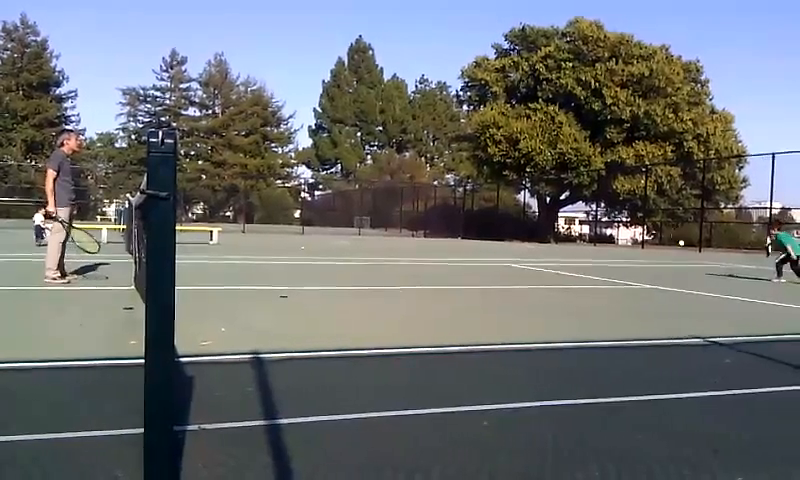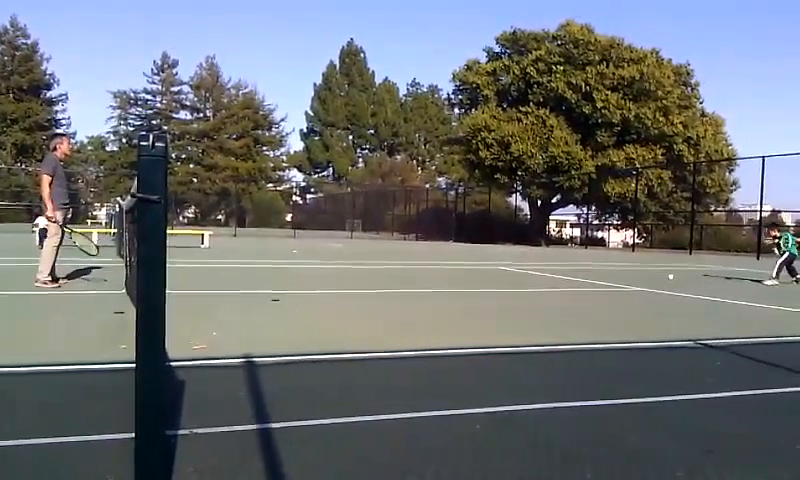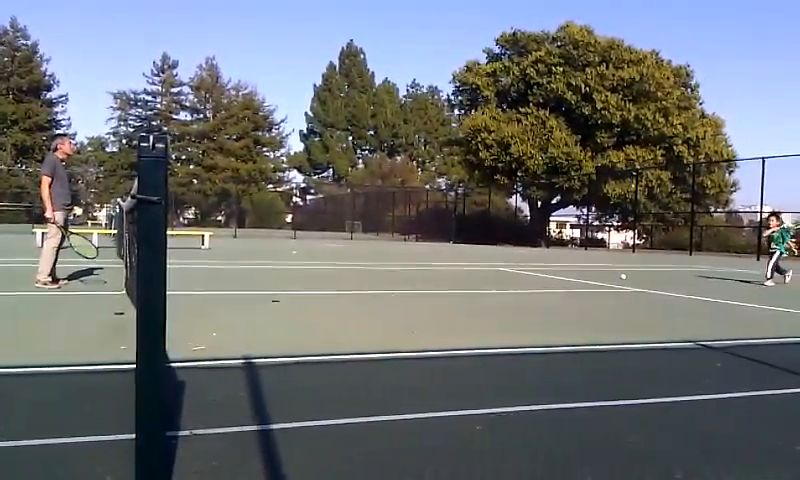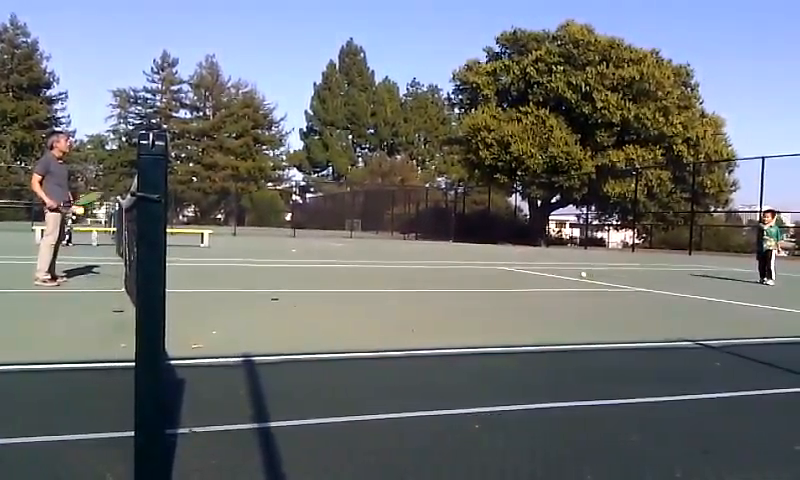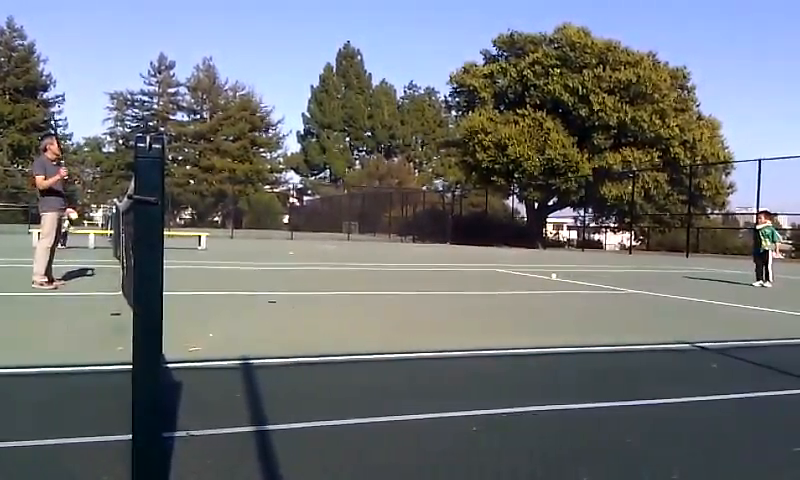
dt=0.7s
person 1, frame 1
left shoulder: (66, 158)
right shoulder: (58, 155)
right elbow: (49, 180)
right wrist: (51, 203)
left hip: (68, 205)
right hip: (60, 205)
left knee: (64, 239)
right knee: (57, 238)
left ankle: (60, 271)
right ankle: (51, 274)
person 1, frame 2
left shoulder: (58, 162)
right shoulder: (51, 160)
right elbow: (44, 185)
right wrist: (49, 208)
left hip: (62, 209)
right hip: (55, 209)
left knee: (56, 243)
right knee: (52, 242)
left ankle: (51, 275)
right ankle: (42, 278)
person 1, frame 3
left shoulder: (61, 163)
right shoulder: (51, 161)
right elbow: (44, 186)
left wrist: (70, 207)
right wrist: (49, 209)
left hip: (63, 210)
right hip: (56, 210)
left knee: (57, 244)
right knee: (52, 242)
left ankle: (51, 276)
right ankle: (42, 278)
person 1, frame 4
left shoulder: (63, 163)
right shoulder: (46, 160)
right elbow: (34, 183)
left wrist: (72, 203)
right wrist: (46, 199)
left hip: (63, 207)
right hip: (53, 207)
left knee: (57, 241)
right knee: (49, 239)
left ankle: (50, 273)
right ankle: (41, 275)
person 1, frame 5
left shoulder: (57, 164)
right shoulder: (40, 162)
right elbow: (41, 184)
left wrist: (66, 206)
right wrist: (58, 176)
left hip: (59, 209)
right hip: (49, 209)
left knee: (53, 244)
right knee: (46, 242)
left ankle: (48, 276)
right ankle: (38, 278)
